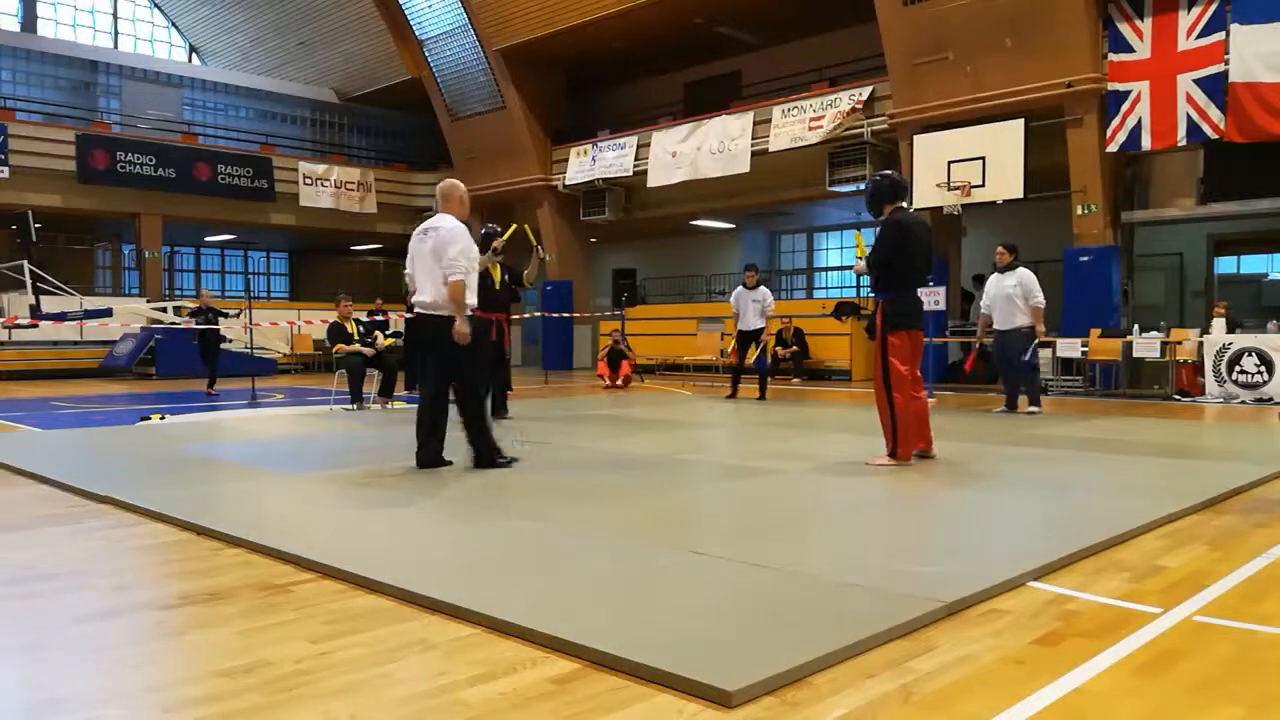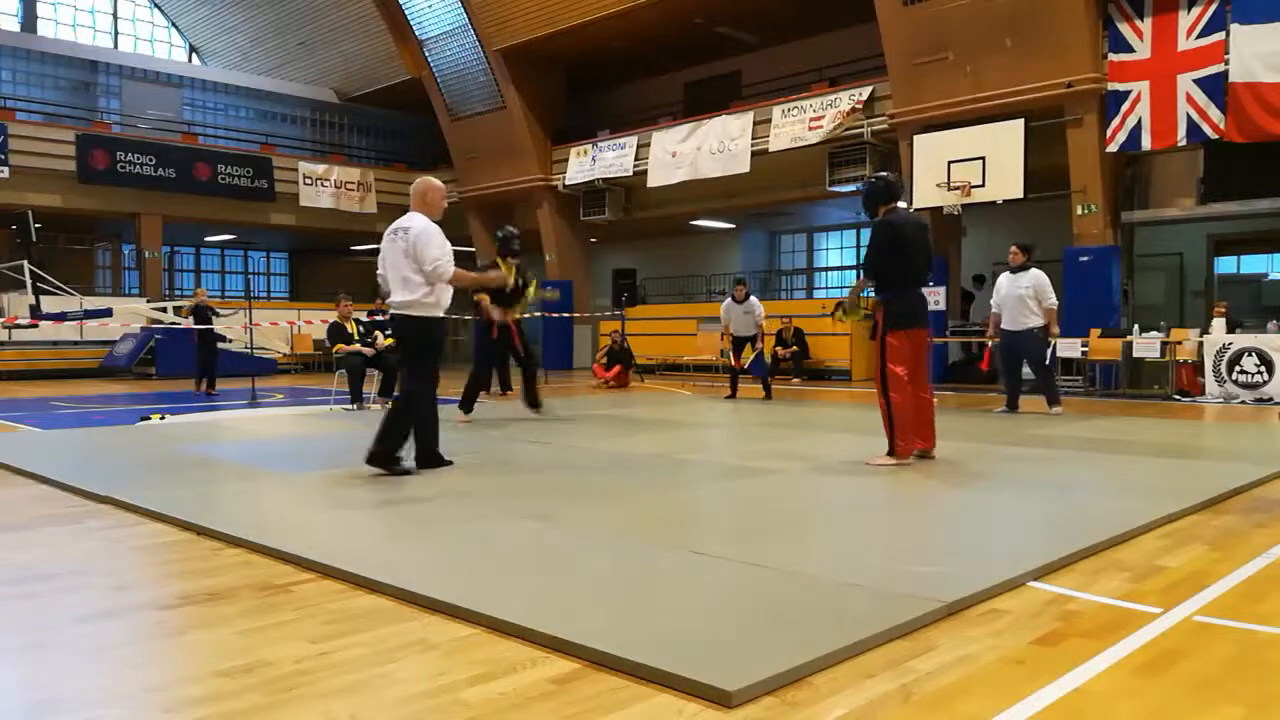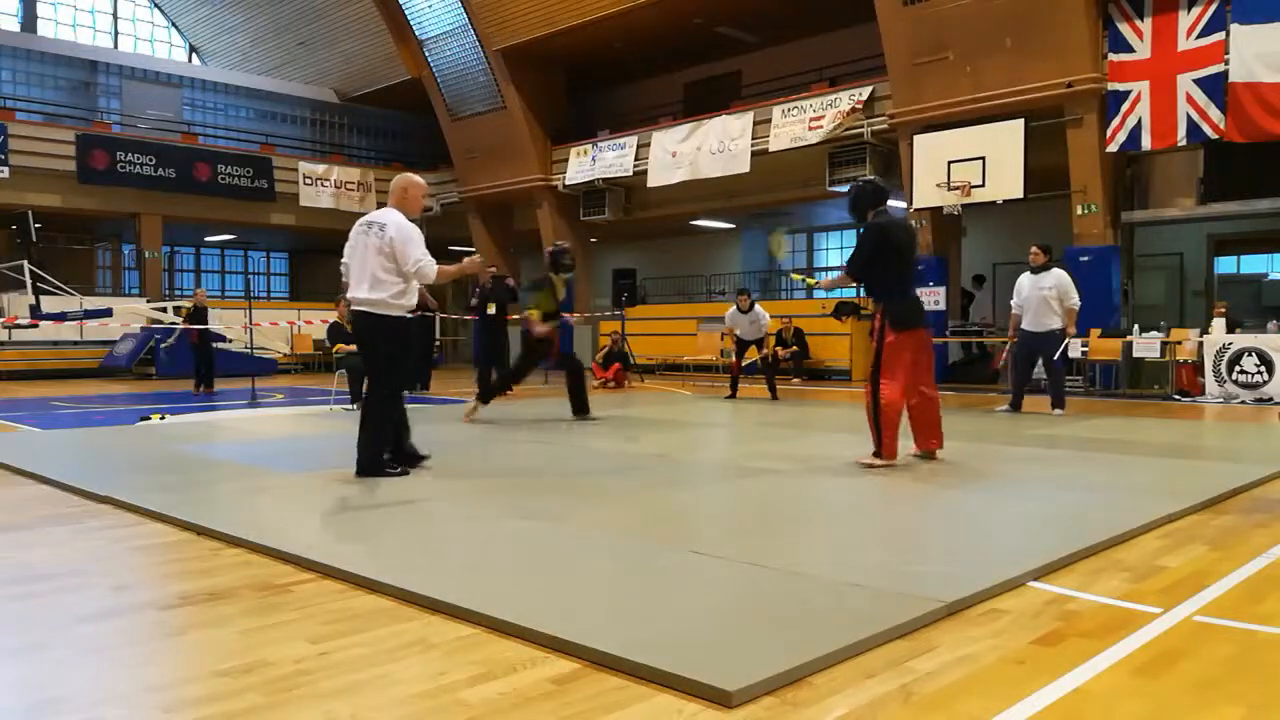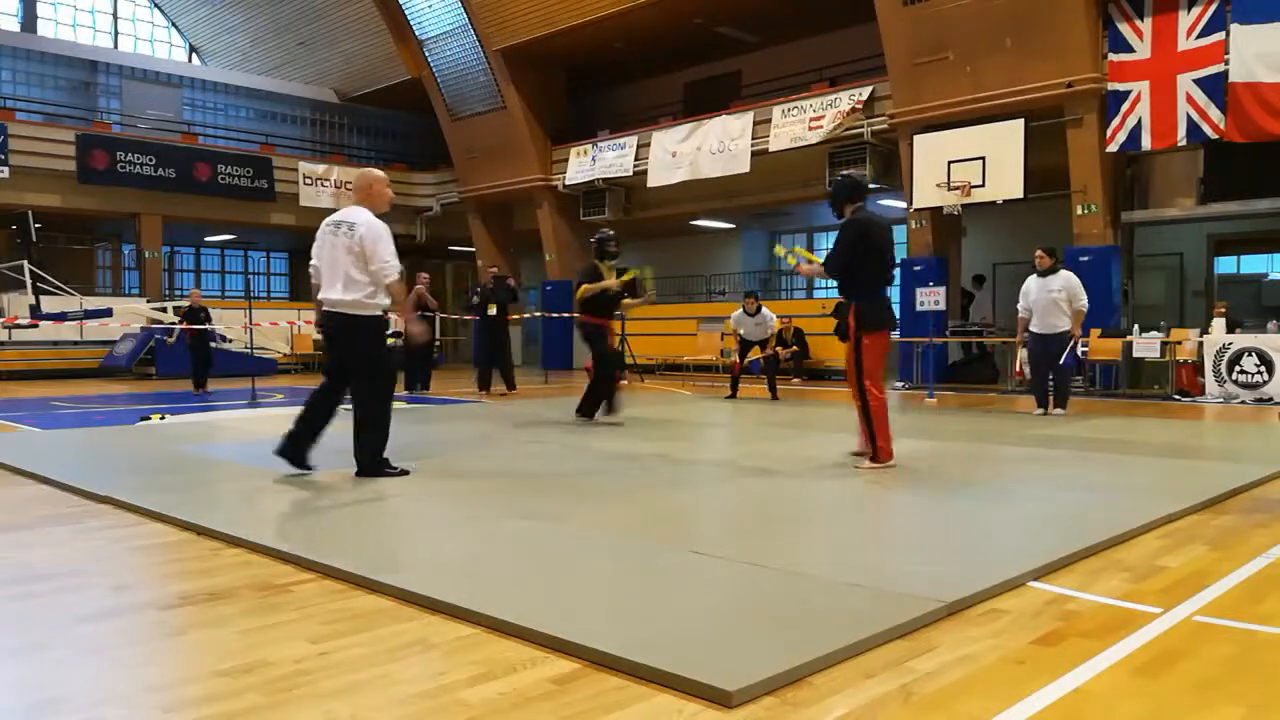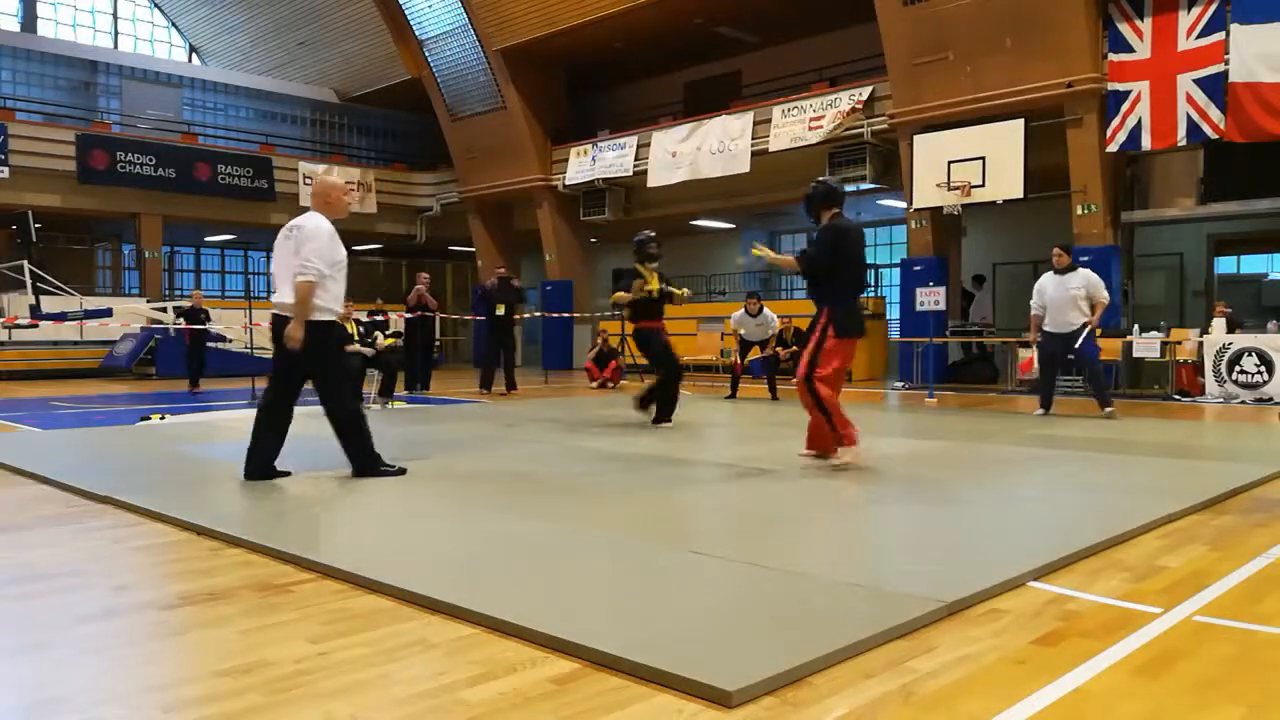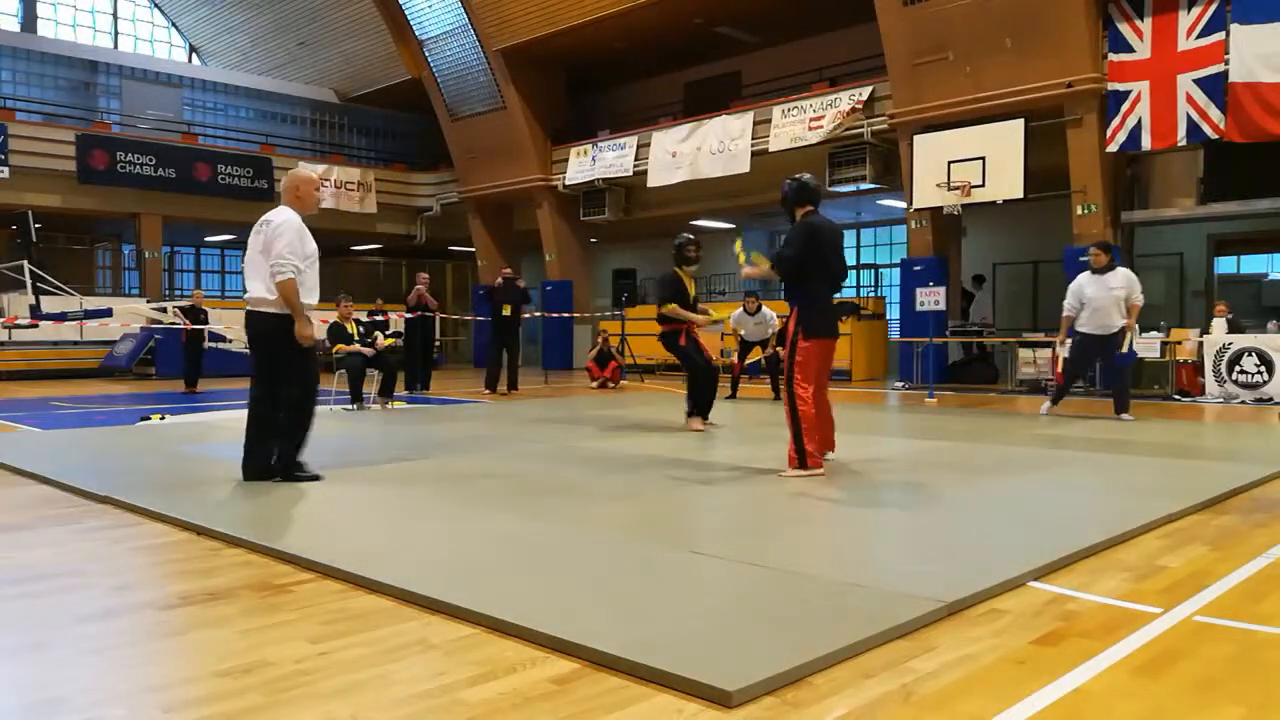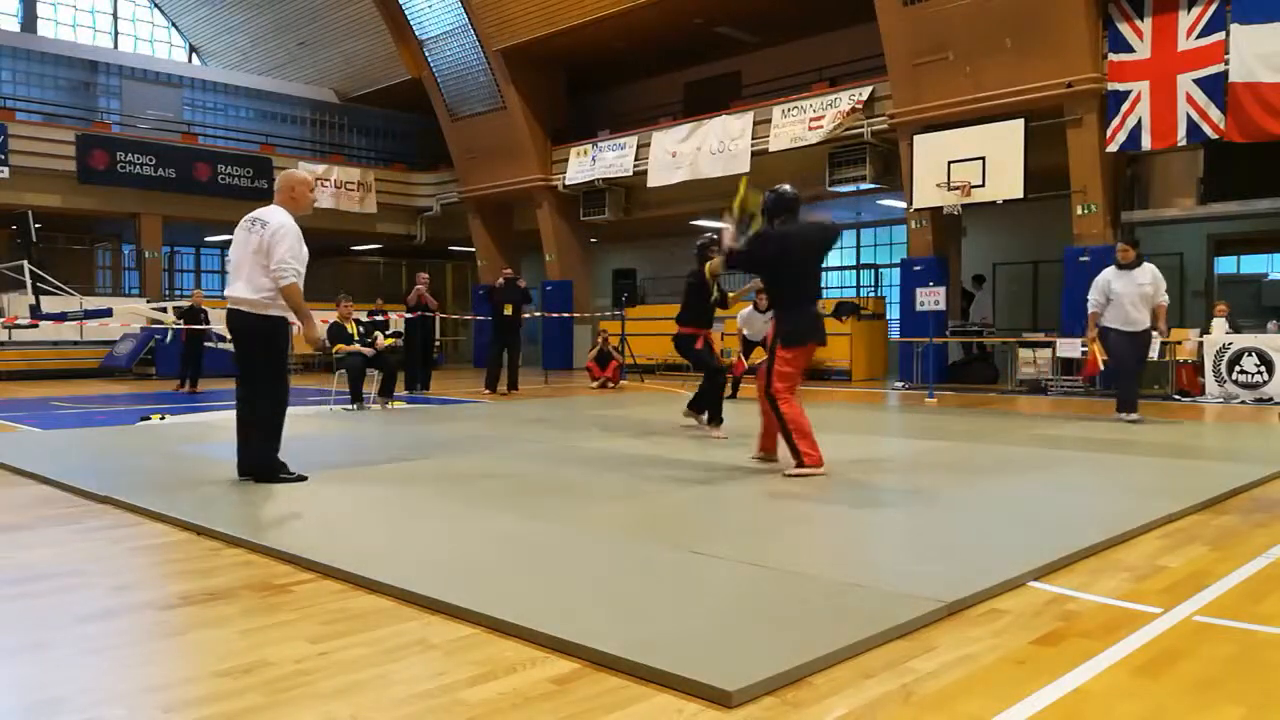
dt=0.3s
person 1, frame 1
left shoulder: (420, 232)
right shoulder: (455, 230)
left elbow: (412, 279)
right elbow: (456, 278)
right wrist: (461, 319)
left hip: (424, 317)
right hip: (450, 319)
left knee: (432, 387)
right knee: (470, 387)
left ankle: (429, 453)
right ankle: (485, 453)
person 1, frame 2
left shoulder: (393, 230)
right shoulder: (426, 229)
left elbow: (384, 278)
right elbow: (444, 273)
right wrist: (485, 280)
left hip: (401, 316)
right hip: (424, 319)
left knee: (422, 385)
right knee: (417, 387)
left ankle: (428, 453)
right ankle: (383, 452)
person 1, frame 3
left shoulder: (363, 223)
right shoulder: (403, 228)
left elbow: (347, 270)
right elbow: (426, 272)
left wrist: (353, 303)
right wrist: (462, 269)
left hip: (362, 314)
right hip: (387, 318)
left knee: (387, 385)
right knee: (384, 389)
left ankle: (400, 451)
right ankle: (371, 460)
person 1, frame 4
left shoulder: (330, 223)
right shoulder: (372, 225)
left elbow: (316, 272)
right elbow: (390, 277)
left wrist: (320, 310)
right wrist: (410, 317)
left hip: (333, 316)
right hip: (361, 319)
left knee: (334, 384)
right knee: (374, 391)
left ankle: (295, 445)
right ankle: (370, 461)
person 1, frame 5
left shoulder: (291, 228)
right shoulder: (320, 228)
right elbow: (306, 277)
right wrist: (299, 322)
left hip: (284, 319)
right hip: (313, 323)
left knee: (280, 393)
right knee: (339, 394)
left ankle: (259, 463)
right ankle: (365, 460)
person 1, frame 6
left shoulder: (266, 221)
right shoulder: (289, 222)
right elbow: (285, 275)
right wrist: (302, 320)
left hip: (258, 315)
right hip: (282, 318)
left knee: (265, 391)
right knee: (299, 389)
left ankle: (257, 463)
right ankle: (286, 462)
person 1, frame 7
left shoulder: (251, 219)
right shoulder: (284, 225)
left elbow: (236, 266)
right elbow: (286, 281)
right wrist: (308, 322)
left hip: (240, 313)
right hip: (265, 318)
left knee: (250, 389)
right knee: (271, 392)
left ankle: (249, 462)
right ankle: (266, 464)
person 2, frame 1
left shoulder: (893, 224)
right shoulder: (920, 224)
left elbow: (876, 266)
left wrist: (861, 267)
left hip: (892, 308)
right hip: (912, 305)
left knee: (892, 380)
right knee: (911, 379)
left ankle: (900, 452)
right ankle: (922, 444)
person 2, frame 2
left shoulder: (885, 225)
right shoulder: (918, 223)
left elbow: (871, 272)
left wrist: (854, 295)
left hip: (895, 311)
right hip: (917, 305)
left knee: (892, 380)
right knee: (918, 379)
left ankle: (900, 449)
right ankle: (924, 444)
person 2, frame 3
left shoulder: (875, 229)
right shoulder: (903, 226)
left elbow: (856, 272)
left wrist: (829, 283)
left hip: (892, 313)
right hip: (912, 308)
left knee: (883, 382)
right knee: (920, 381)
left ankle: (885, 451)
right ankle: (929, 444)
person 2, frame 4
left shoulder: (854, 225)
right shoulder: (879, 224)
left elbow: (834, 269)
left wrist: (809, 269)
right wrist: (829, 262)
left hip: (863, 311)
right hip: (878, 308)
left knee: (864, 383)
right knee: (870, 379)
left ankle: (880, 453)
right ankle: (874, 444)
person 2, frame 5
left shoulder: (832, 231)
right shoulder: (852, 230)
left elbow: (803, 265)
left wrist: (771, 257)
left hip: (836, 316)
right hip: (847, 312)
left knee: (811, 378)
right knee: (828, 382)
left ankle: (844, 439)
right ankle: (824, 444)
person 2, frame 6
left shoulder: (803, 228)
right shoulder: (832, 228)
left elbow: (781, 268)
right elbow: (839, 272)
left wrist: (751, 272)
left hip: (807, 316)
right hip: (827, 313)
left knee: (799, 388)
right knee: (816, 385)
left ankle: (807, 460)
right ankle: (823, 445)
person 2, frame 7
left shoulder: (768, 237)
right shoulder: (811, 232)
left elbow: (730, 259)
right elbow: (833, 229)
left wrist: (729, 237)
left hip: (789, 324)
right hip: (811, 322)
left knee: (779, 392)
right knee: (770, 383)
left ankle: (809, 459)
right ankle: (768, 448)
person 3, frame 1
left shoulder: (504, 269)
right shoulder: (480, 265)
left elbow: (527, 280)
left wrist: (535, 258)
right wrist: (489, 255)
left hip: (502, 324)
left knee: (502, 367)
left ankle: (499, 409)
person 3, frame 2
left shoulder: (518, 271)
right shoulder: (491, 269)
left elbow: (527, 291)
right elbow: (480, 294)
left wrist: (530, 294)
right wrist: (493, 311)
left hip: (511, 324)
right hip: (491, 324)
left knee: (528, 361)
right knee: (483, 366)
left ankle: (534, 403)
right ankle: (465, 408)
person 3, frame 3
left shoulder: (562, 283)
right shoulder: (543, 283)
right elbow: (531, 309)
left wrist: (563, 317)
right wrist: (537, 326)
left hip: (552, 335)
right hip: (536, 336)
left knee: (575, 368)
right knee: (518, 372)
left ankle: (581, 411)
right ankle: (479, 402)
person 3, frame 4
left shoulder: (614, 273)
right shoulder: (590, 270)
left elbow: (620, 304)
right elbow: (580, 292)
left wrist: (642, 301)
right wrist: (604, 284)
left hip: (604, 327)
right hip: (591, 326)
left knee: (603, 370)
right knee: (612, 362)
left ankle: (585, 411)
right ankle: (610, 409)
person 3, frame 5
left shoulder: (658, 275)
right shoulder: (632, 275)
left elbow: (672, 297)
right elbow: (616, 298)
left wrist: (681, 293)
right wrist: (632, 295)
left hip: (658, 330)
right hip: (644, 332)
left knee: (672, 371)
right knee: (671, 371)
left ankle: (643, 402)
right ankle: (661, 419)
person 3, frame 6
left shoulder: (691, 279)
right shoulder: (669, 279)
right elbow: (666, 307)
left wrist: (705, 311)
right wrist: (693, 317)
left hip: (689, 333)
right hip: (673, 334)
left knee: (711, 371)
right knee: (697, 368)
left ankle: (700, 415)
right ankle: (694, 415)
person 3, frame 7
left shoulder: (713, 281)
right shoulder: (696, 276)
left elbow: (725, 301)
right elbow: (715, 266)
left wrist: (750, 287)
left hip: (702, 337)
right hip: (688, 338)
left knee: (715, 377)
right knee: (715, 372)
left ankle: (694, 408)
right ankle: (714, 423)
person 4, frame 1
left shoulder: (1024, 274)
right shoulder: (993, 279)
left elbow: (1037, 300)
right elbow: (986, 308)
left wrist: (1039, 324)
right wrist: (981, 329)
left hip: (1023, 330)
right hip: (1001, 331)
left knee: (1025, 367)
right knee: (1005, 369)
left ankle: (1034, 403)
right ankle: (1010, 404)
person 4, frame 2
left shoulder: (1036, 275)
right shoulder: (1003, 278)
left elbow: (1050, 303)
right elbow: (996, 306)
left wrist: (1053, 325)
right wrist: (991, 328)
left hip: (1033, 331)
right hip: (1008, 332)
left knee: (1041, 368)
right knee: (1009, 370)
left ankle: (1055, 403)
right ankle: (1011, 405)
person 4, frame 3
left shoulder: (1059, 276)
right shoulder: (1023, 278)
left elbow: (1072, 303)
right elbow: (1017, 307)
left wrist: (1071, 325)
right wrist: (1011, 329)
left hip: (1052, 332)
right hip: (1027, 332)
left knee: (1055, 370)
right knee: (1020, 368)
left ankle: (1058, 406)
right ankle: (1014, 404)
person 4, frame 4
left shoulder: (1067, 278)
right shoulder: (1030, 282)
left elbow: (1081, 304)
right elbow: (1024, 311)
left wrist: (1077, 327)
right wrist: (1020, 334)
left hip: (1063, 333)
right hip: (1037, 334)
left knee: (1061, 371)
right knee: (1037, 371)
left ankle: (1059, 405)
right ankle: (1042, 405)
person 4, frame 5
left shoulder: (1086, 276)
right shoulder: (1045, 280)
left elbow: (1102, 297)
right elbow: (1037, 308)
left wrist: (1096, 316)
right wrist: (1033, 331)
left hip: (1080, 330)
right hip: (1051, 333)
left knee: (1093, 366)
right knee: (1047, 371)
left ankle: (1106, 405)
right ankle: (1044, 406)
person 4, frame 6
left shoulder: (1125, 275)
right shoulder: (1082, 280)
left elbow: (1136, 298)
right elbow: (1070, 308)
left wrist: (1132, 319)
right wrist: (1062, 333)
left hip: (1115, 334)
right hip: (1085, 334)
left knee: (1120, 372)
right knee: (1072, 369)
left ankle: (1122, 410)
right ankle: (1053, 401)
person 4, frame 7
left shoulder: (1150, 271)
right shoulder: (1107, 275)
left elbow: (1160, 299)
right elbow: (1095, 304)
left wrist: (1161, 321)
right wrist: (1091, 329)
left hip: (1141, 331)
right hip: (1113, 330)
left knee: (1134, 372)
right knee: (1123, 368)
left ankle: (1122, 409)
right ankle: (1129, 409)
